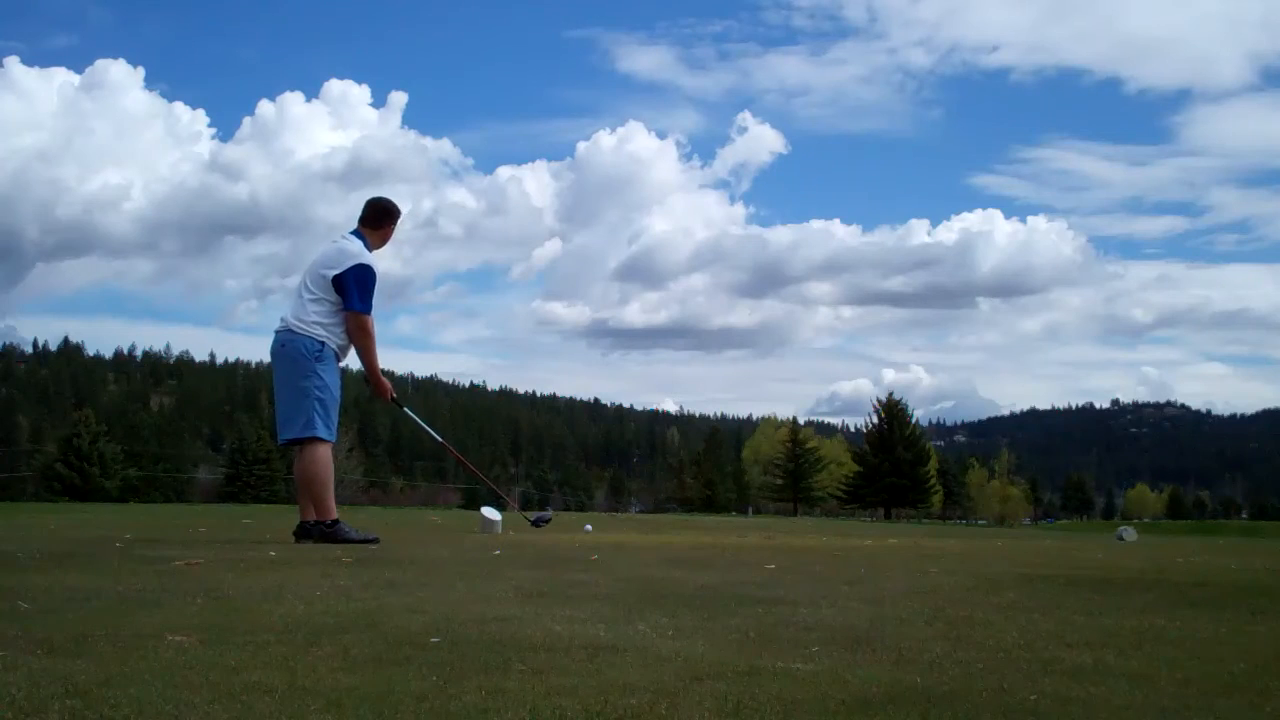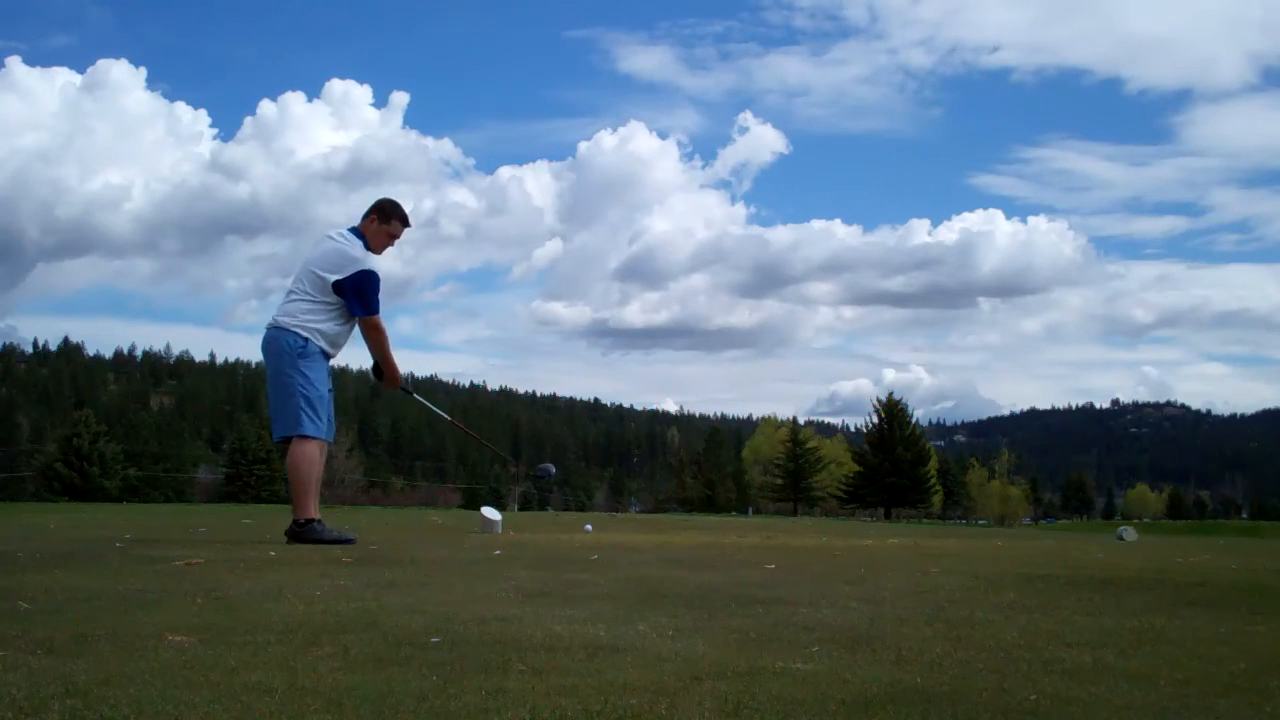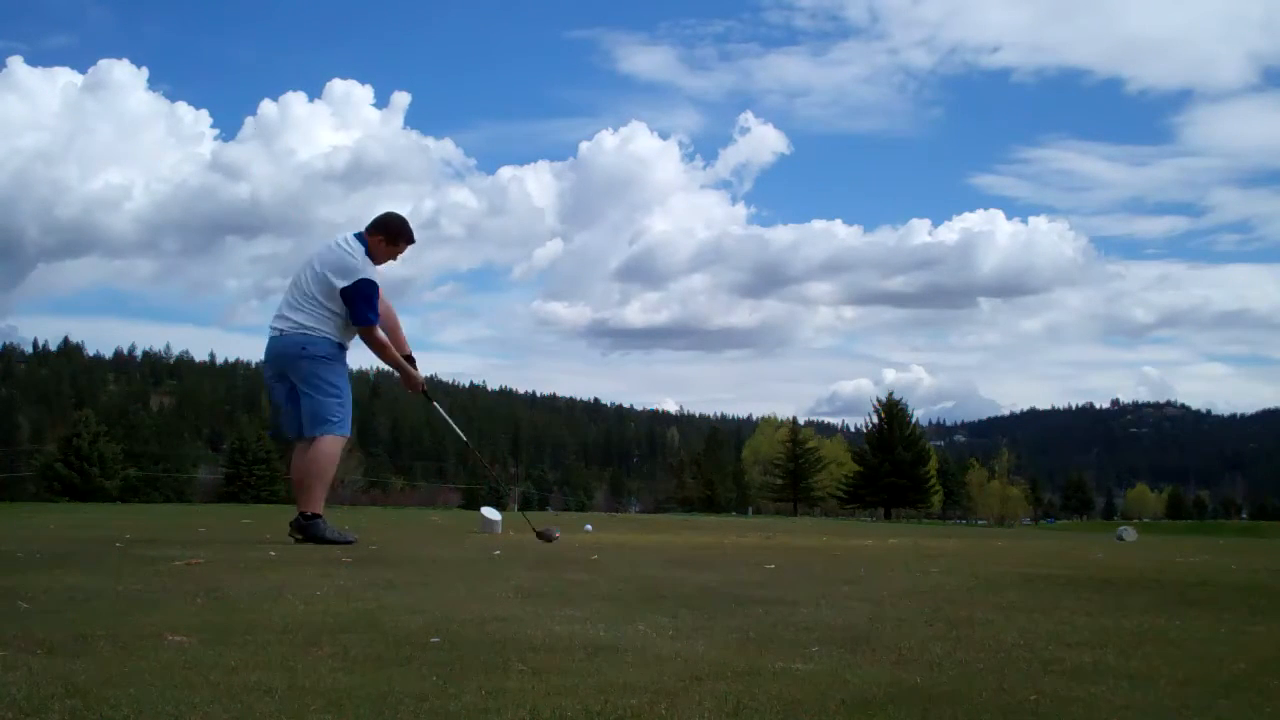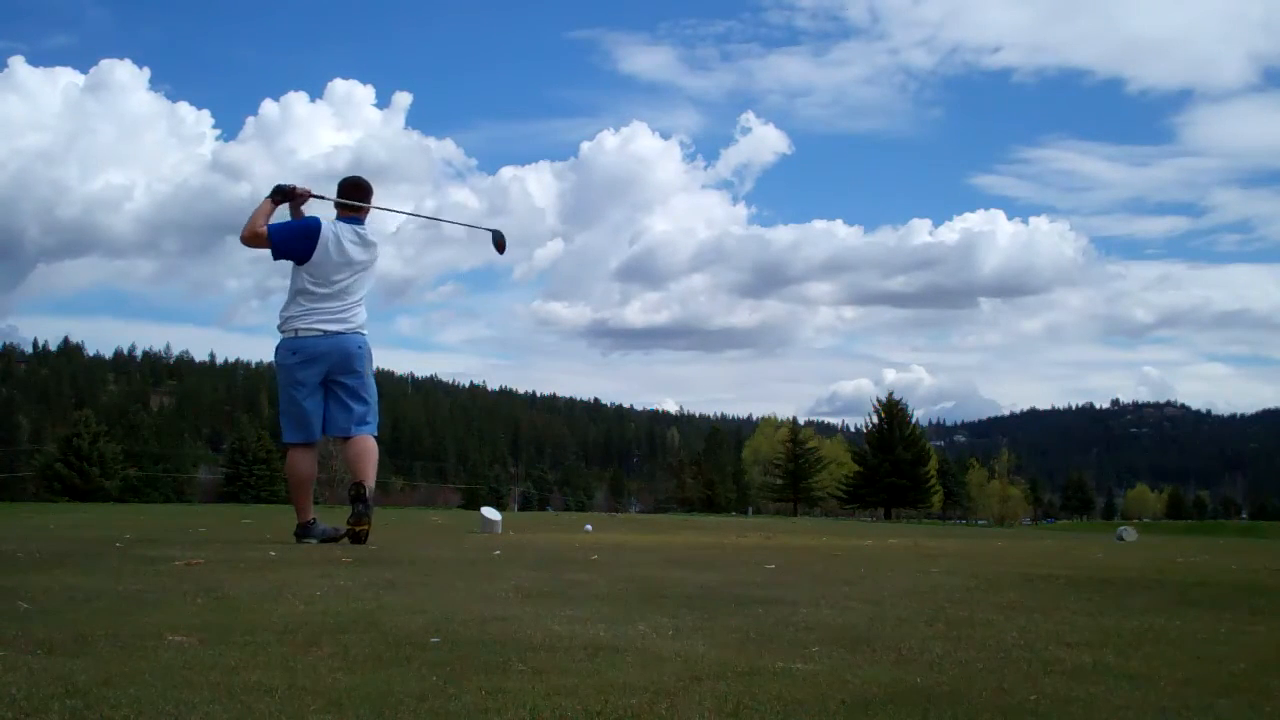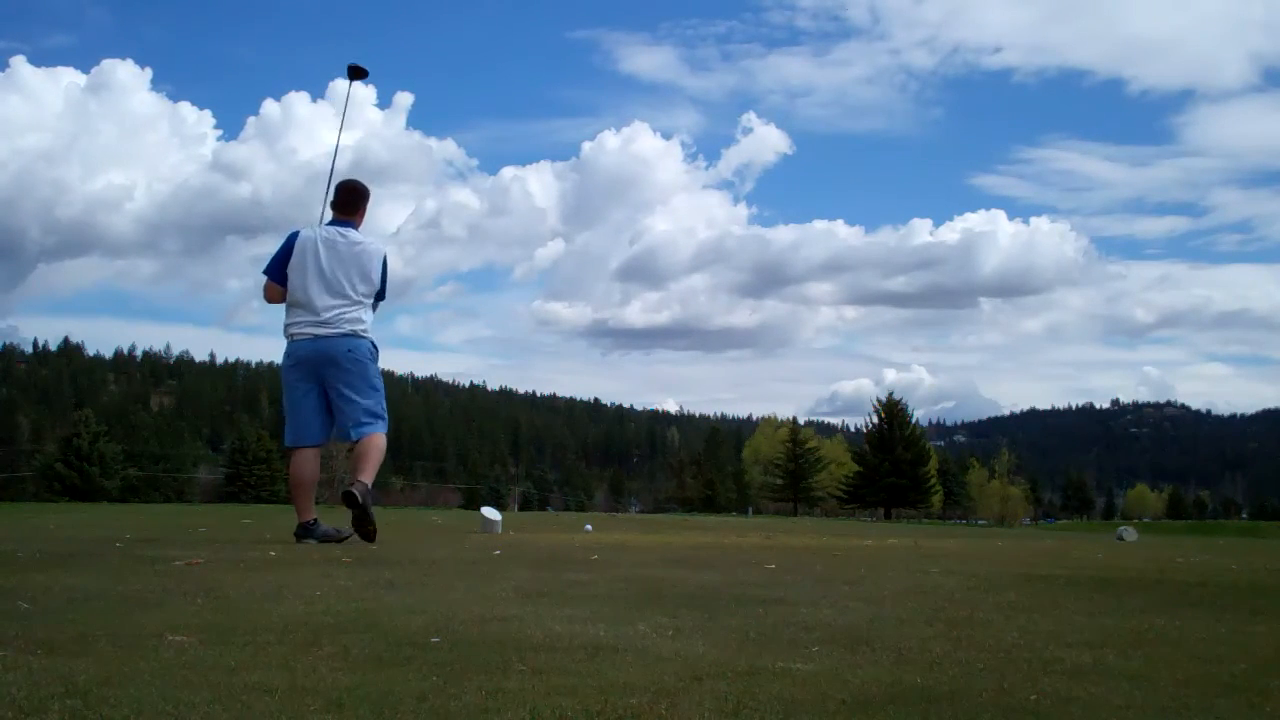
dt=1s
person 1, frame 1
left shoulder: (340, 248)
right shoulder: (360, 263)
right elbow: (359, 328)
left wrist: (371, 372)
right wrist: (377, 377)
left hip: (294, 345)
right hip: (311, 349)
left knee: (308, 438)
right knee: (318, 437)
left ankle: (308, 522)
right ankle: (328, 523)
person 1, frame 2
left shoulder: (337, 241)
right shoulder: (360, 266)
left elbow: (363, 320)
right elbow: (372, 327)
left wrist: (378, 362)
right wrist: (391, 371)
left hip: (294, 345)
right hip: (298, 345)
left knee: (317, 437)
right knee: (308, 434)
left ankle: (307, 521)
right ankle: (305, 523)
person 1, frame 3
left shoulder: (345, 244)
right shoulder: (362, 277)
left elbow: (383, 310)
right elbow: (371, 336)
left wrist: (407, 353)
right wrist: (404, 371)
left hip: (281, 346)
right hip: (317, 349)
left knee: (307, 436)
right knee: (331, 431)
left ankle: (305, 517)
right ankle: (311, 518)
person 1, frame 4
left shoulder: (317, 231)
right shoulder: (371, 245)
left elbow: (251, 234)
left wrist: (275, 197)
right wrist: (296, 208)
left hip: (302, 344)
right hip: (351, 343)
left knee: (302, 438)
right knee: (358, 429)
left ankle: (307, 523)
right ankle: (364, 490)
person 1, frame 5
left shoulder: (299, 241)
right shoulder: (375, 252)
left elbow: (272, 294)
left hip: (302, 348)
right hip: (351, 346)
left knee: (306, 440)
right knee: (370, 427)
left ankle: (307, 523)
right ankle: (360, 486)
